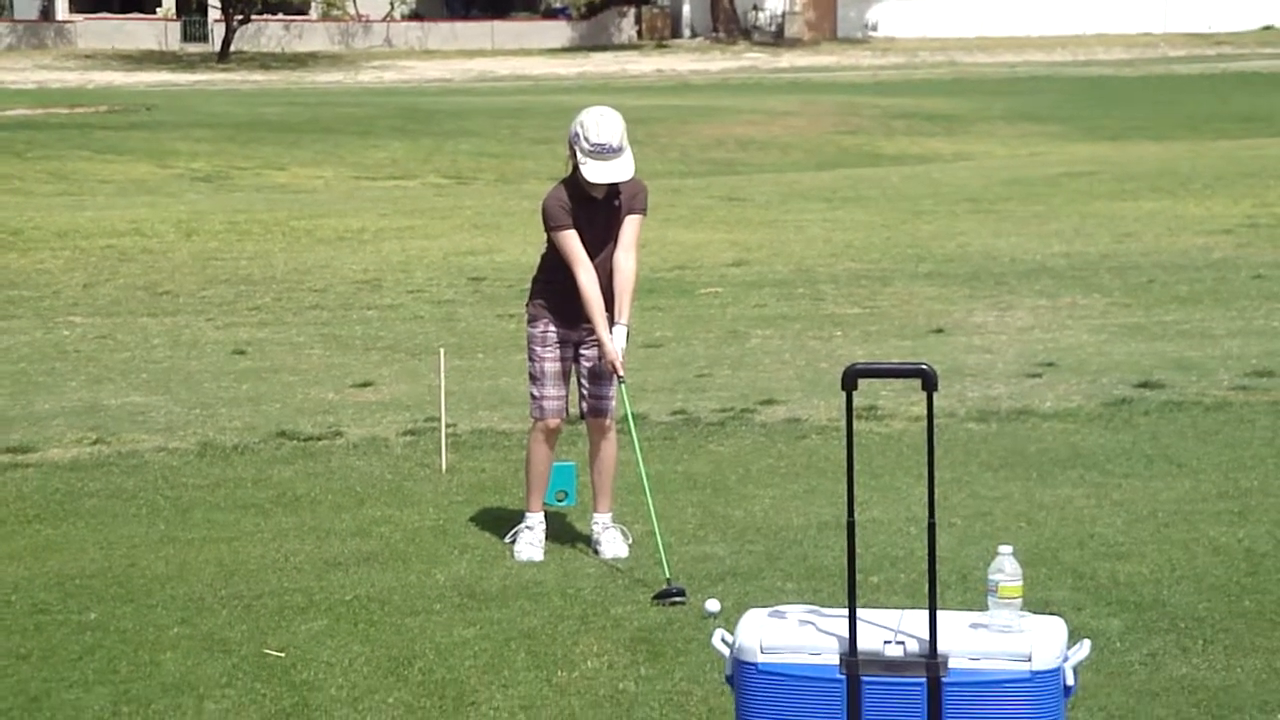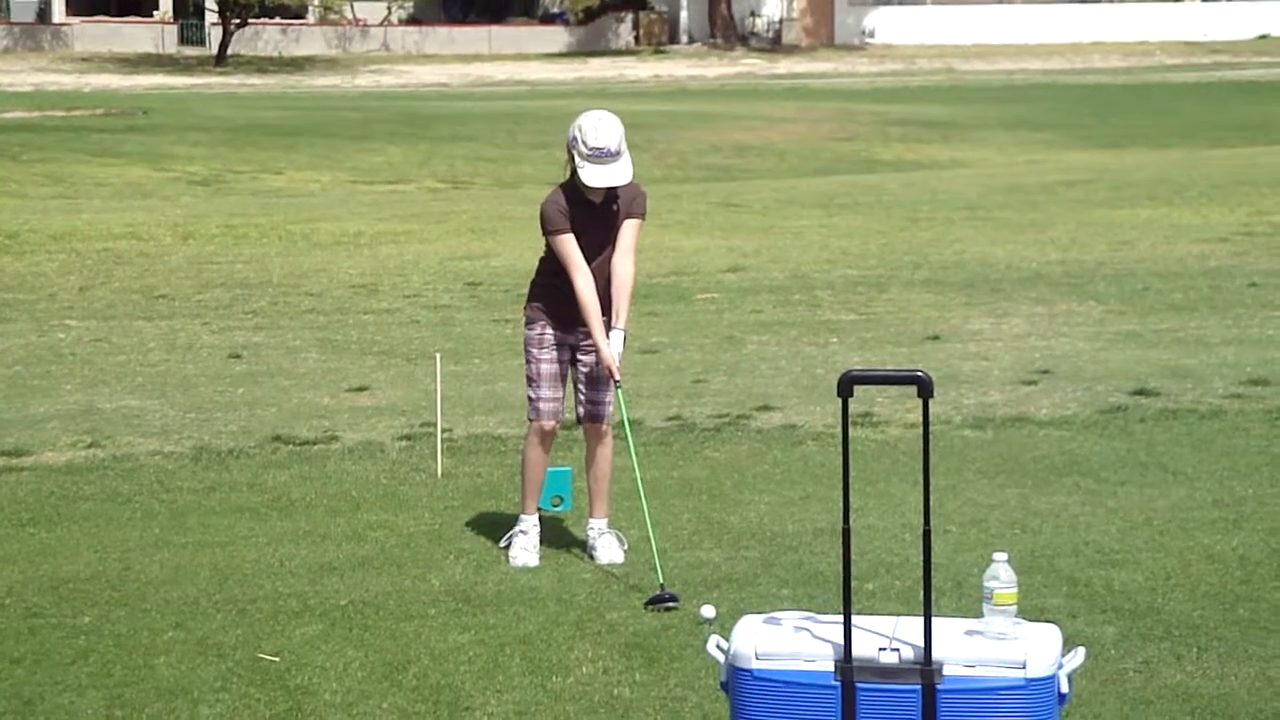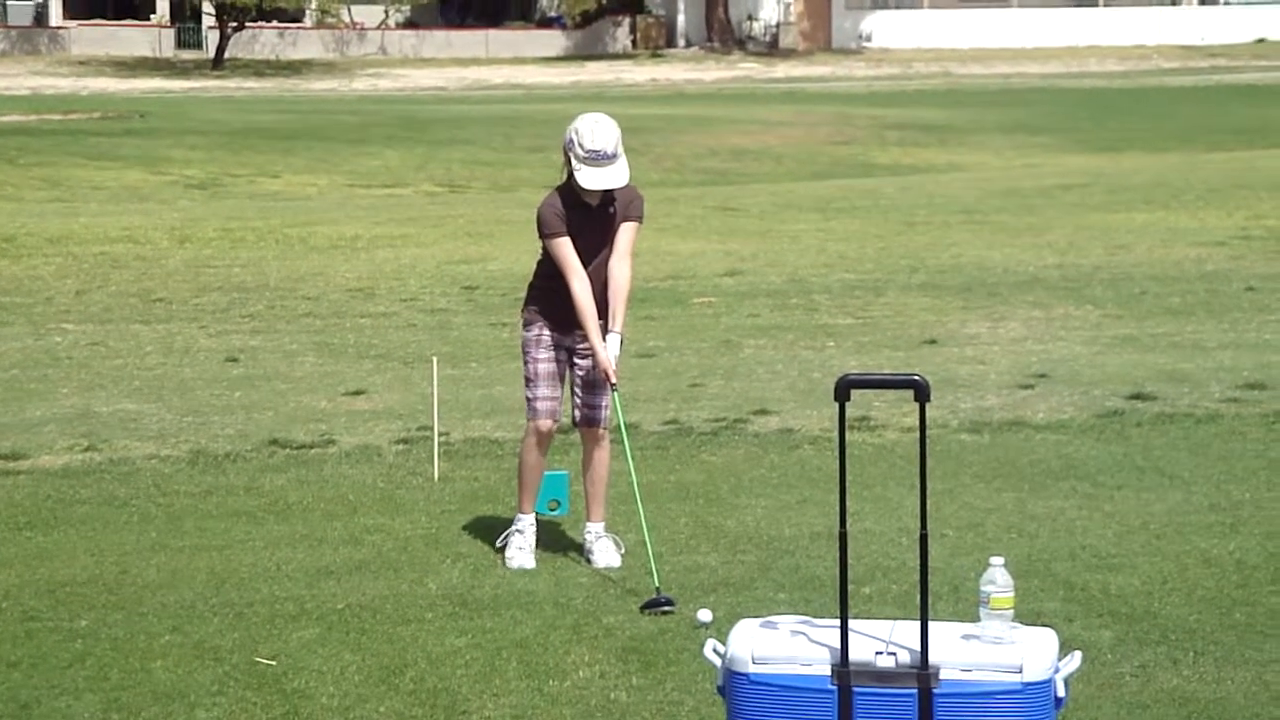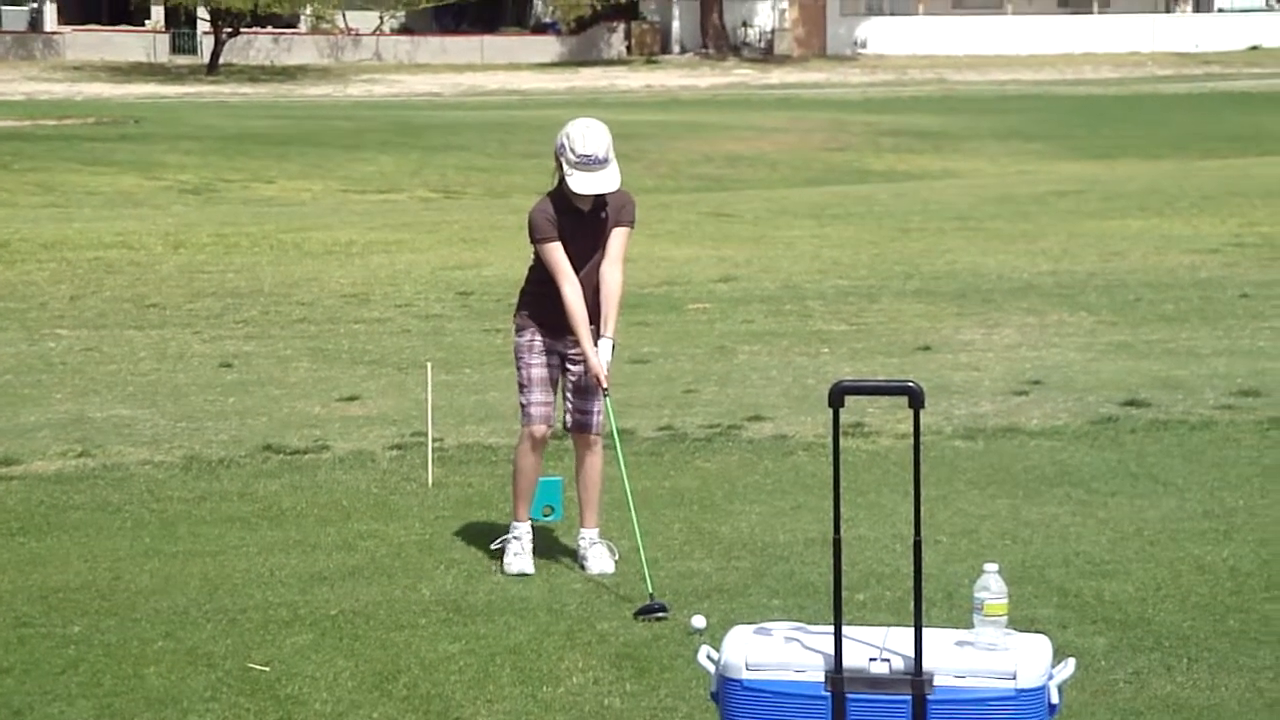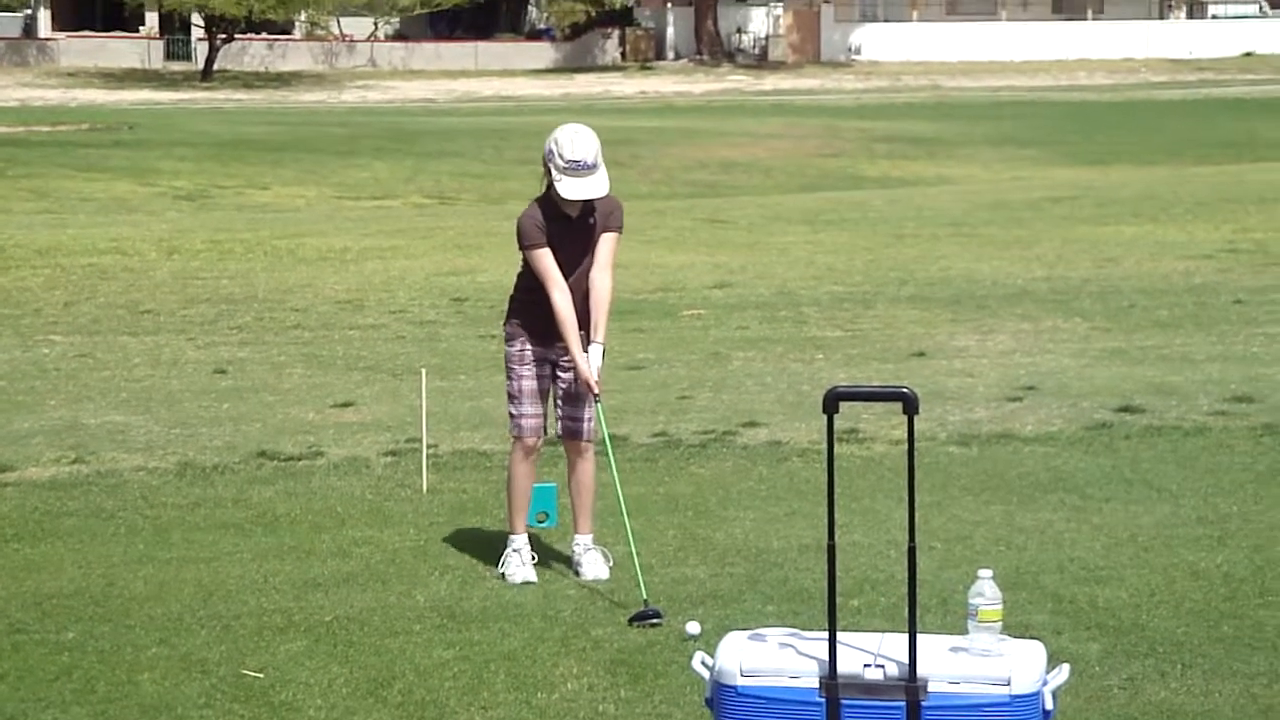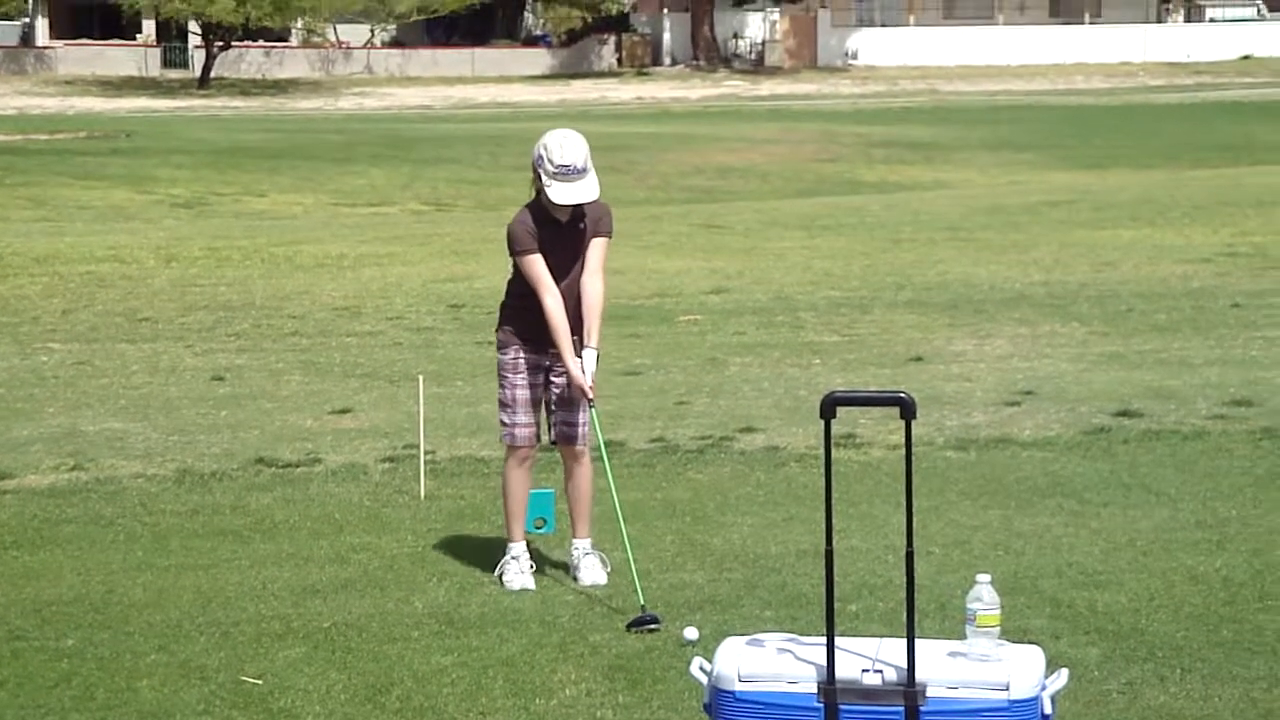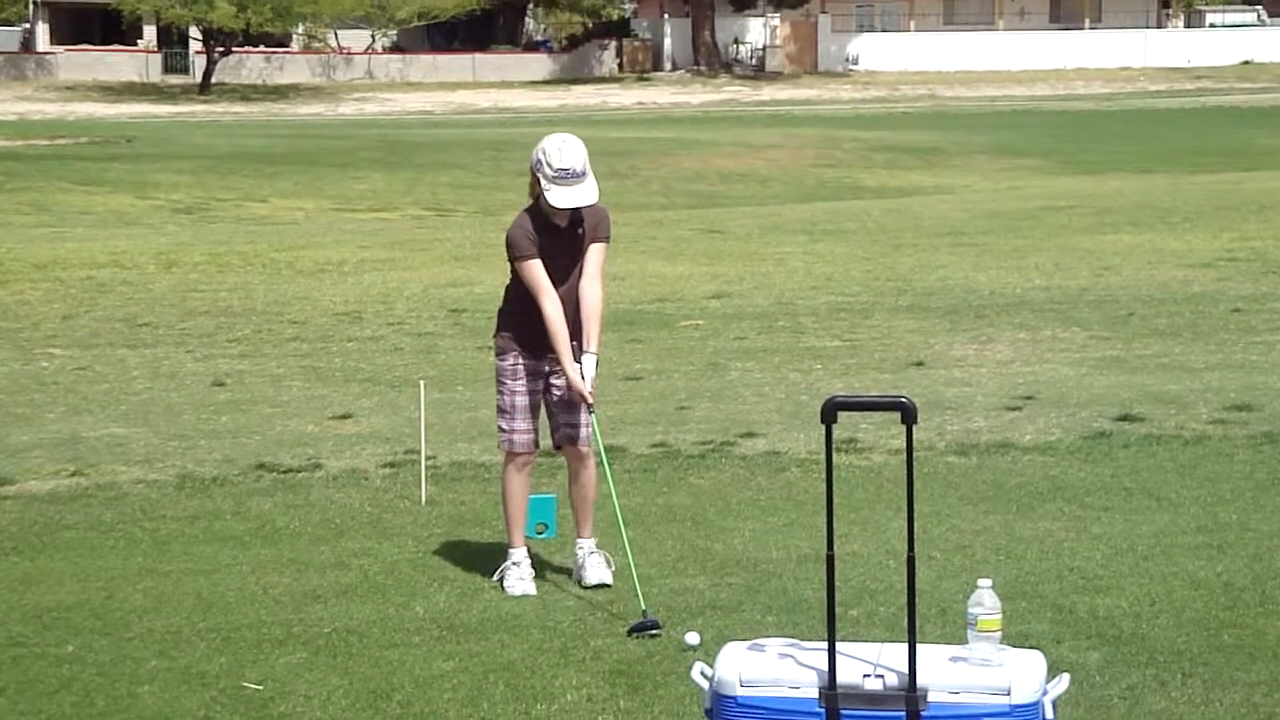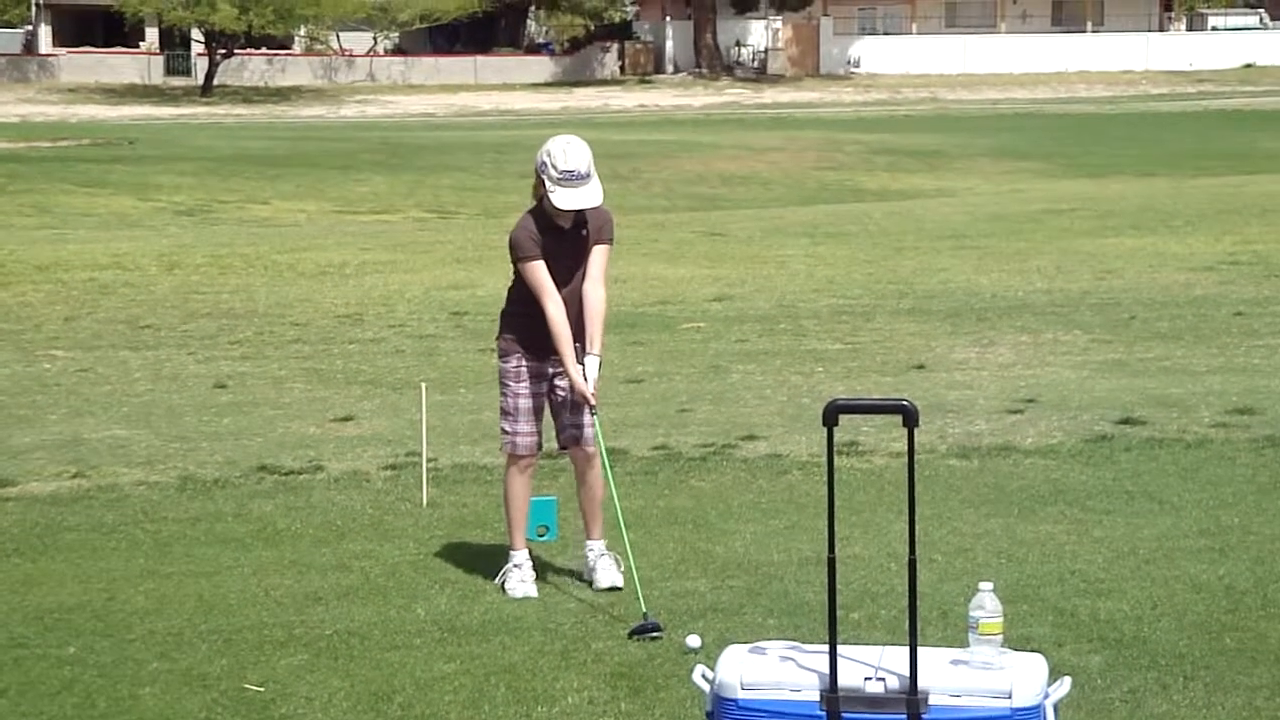
dt=0.1s
person 1, frame 1
left shoulder: (633, 192)
right shoulder: (557, 202)
left elbow: (624, 259)
right elbow: (583, 271)
left wrist: (620, 328)
right wrist: (604, 338)
left hip: (602, 317)
right hip: (552, 317)
left knee: (602, 420)
right knee: (548, 421)
left ankle: (603, 522)
right ankle: (532, 521)
person 1, frame 2
left shoulder: (632, 197)
right shoulder: (556, 206)
left elbow: (622, 263)
right elbow: (580, 276)
left wrist: (617, 332)
right wrist: (601, 344)
left hip: (600, 322)
right hip: (550, 320)
left knee: (599, 425)
right knee: (544, 423)
left ankle: (599, 527)
right ankle: (527, 524)
person 1, frame 3
left shoulder: (629, 200)
right shoulder: (553, 209)
left elbow: (619, 267)
right elbow: (576, 279)
left wrist: (614, 335)
right wrist: (598, 348)
left hip: (598, 324)
right hip: (547, 323)
left knee: (596, 429)
right knee: (542, 424)
left ankle: (596, 531)
right ankle: (524, 523)
person 1, frame 4
left shoulder: (621, 204)
right shoulder: (544, 214)
left elbow: (611, 271)
right elbow: (567, 284)
left wrist: (606, 341)
right wrist: (589, 354)
left hip: (590, 330)
right hip: (539, 328)
left knee: (588, 435)
right knee: (536, 430)
left ankle: (590, 537)
right ankle: (520, 530)
person 1, frame 5
left shoulder: (608, 210)
right shoulder: (533, 221)
left elbow: (600, 277)
right elbow: (557, 291)
left wrist: (597, 346)
right wrist: (578, 359)
left hip: (579, 336)
right hip: (529, 336)
left knee: (580, 443)
right knee: (527, 439)
left ankle: (584, 543)
right ankle: (518, 544)
person 1, frame 6
left shoulder: (598, 215)
right shoulder: (523, 227)
left elbow: (591, 282)
right elbow: (549, 297)
left wrist: (590, 352)
right wrist: (570, 366)
left hip: (572, 342)
right hip: (522, 342)
left knee: (575, 447)
right knee: (521, 447)
left ankle: (582, 547)
right ankle: (516, 552)
person 1, frame 7
left shoulder: (596, 219)
right shoulder: (522, 232)
left elbow: (590, 287)
right elbow: (547, 302)
left wrist: (589, 357)
right wrist: (568, 370)
left hip: (570, 348)
right hip: (521, 349)
left knee: (580, 449)
right knee: (520, 453)
left ankle: (587, 547)
right ankle: (517, 557)
person 1, frame 8
left shoulder: (599, 221)
right shoulder: (525, 233)
left elbow: (593, 288)
right elbow: (551, 303)
left wrist: (592, 359)
right wrist: (571, 371)
left hip: (573, 350)
right hip: (524, 350)
left knee: (585, 450)
right knee: (522, 455)
left ankle: (596, 549)
right ankle: (519, 560)
